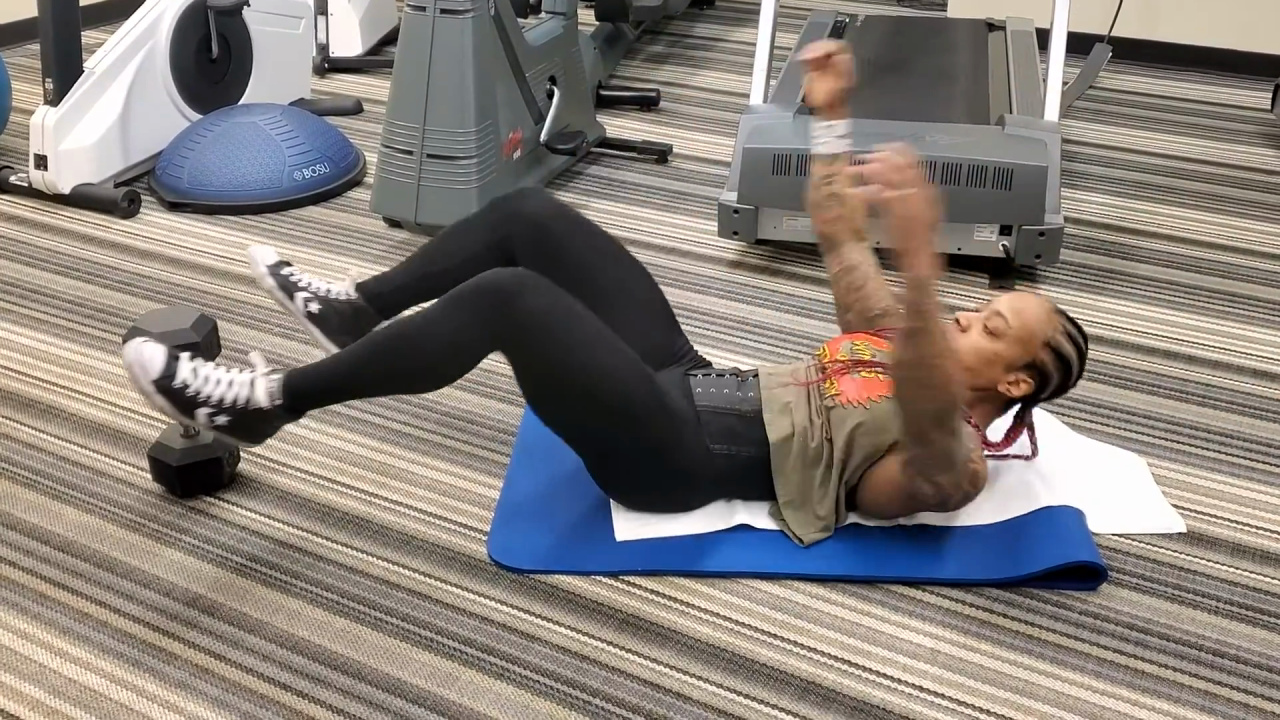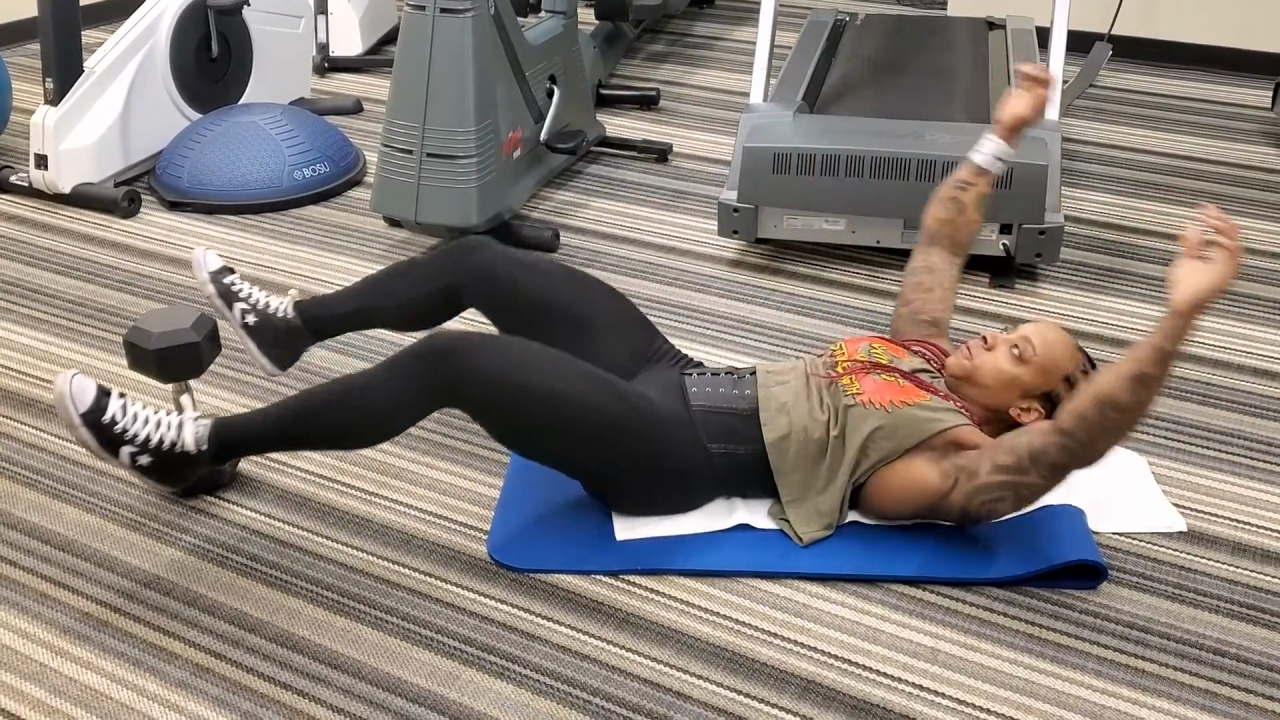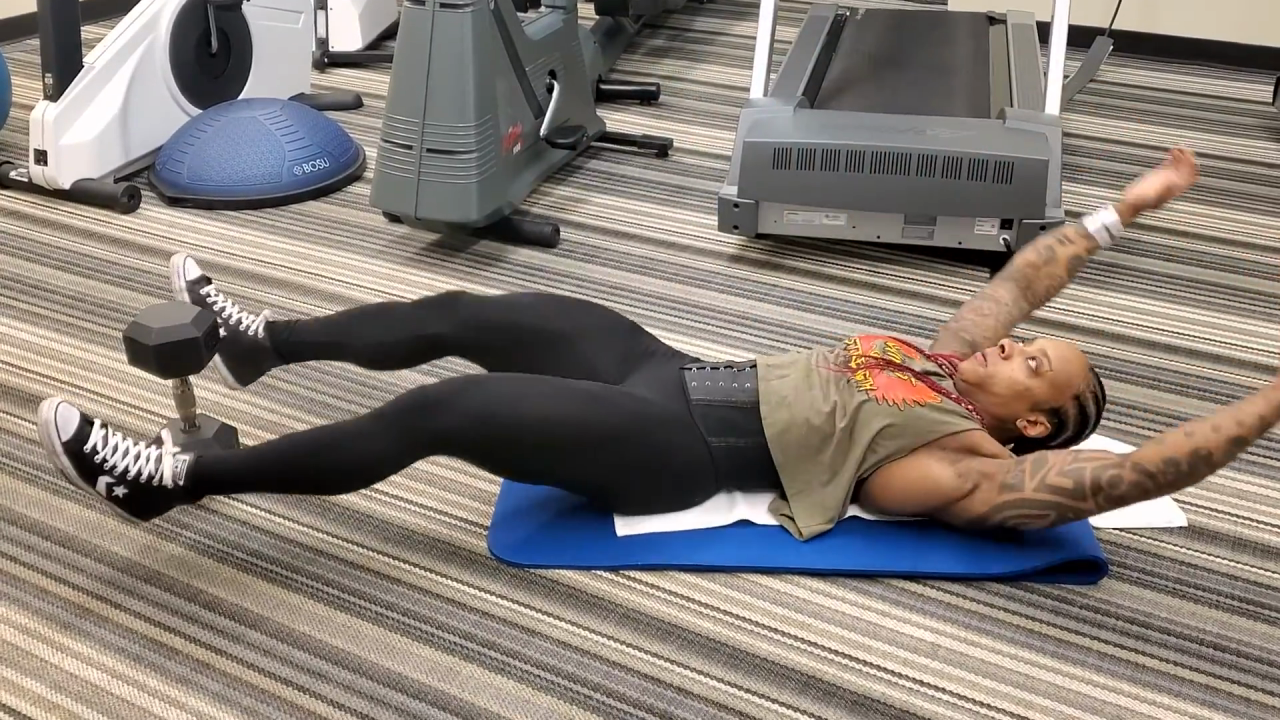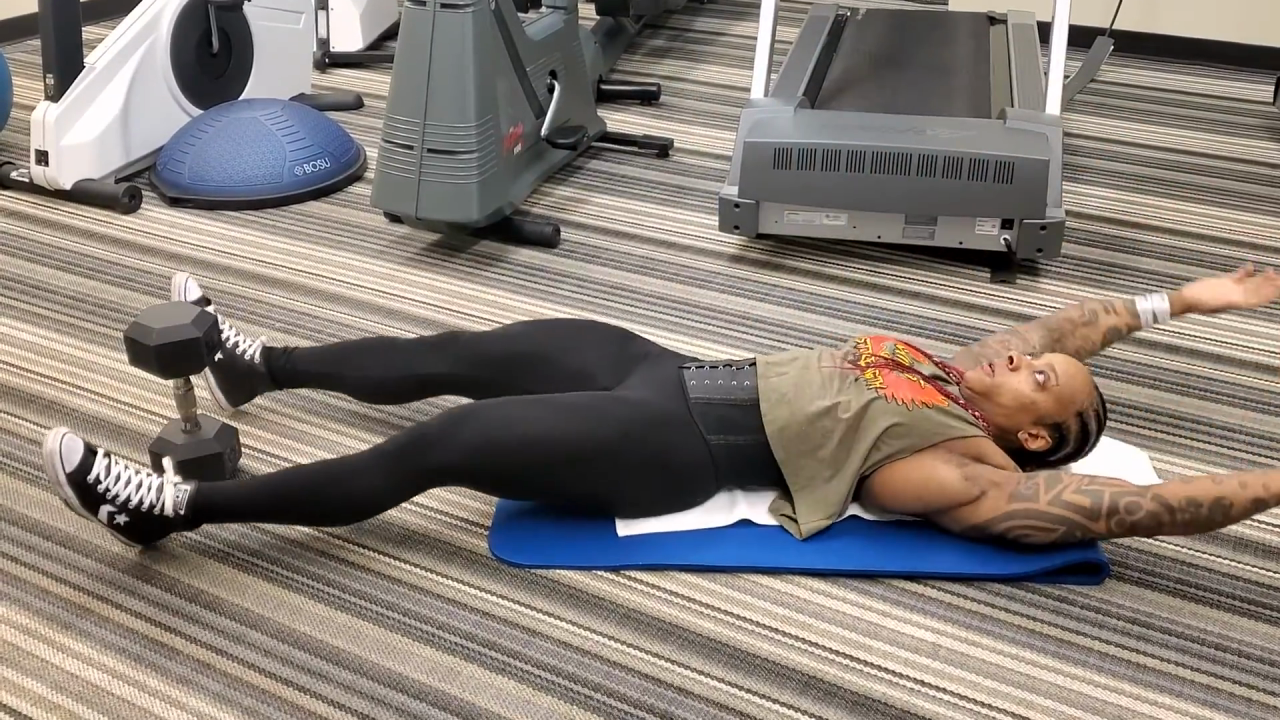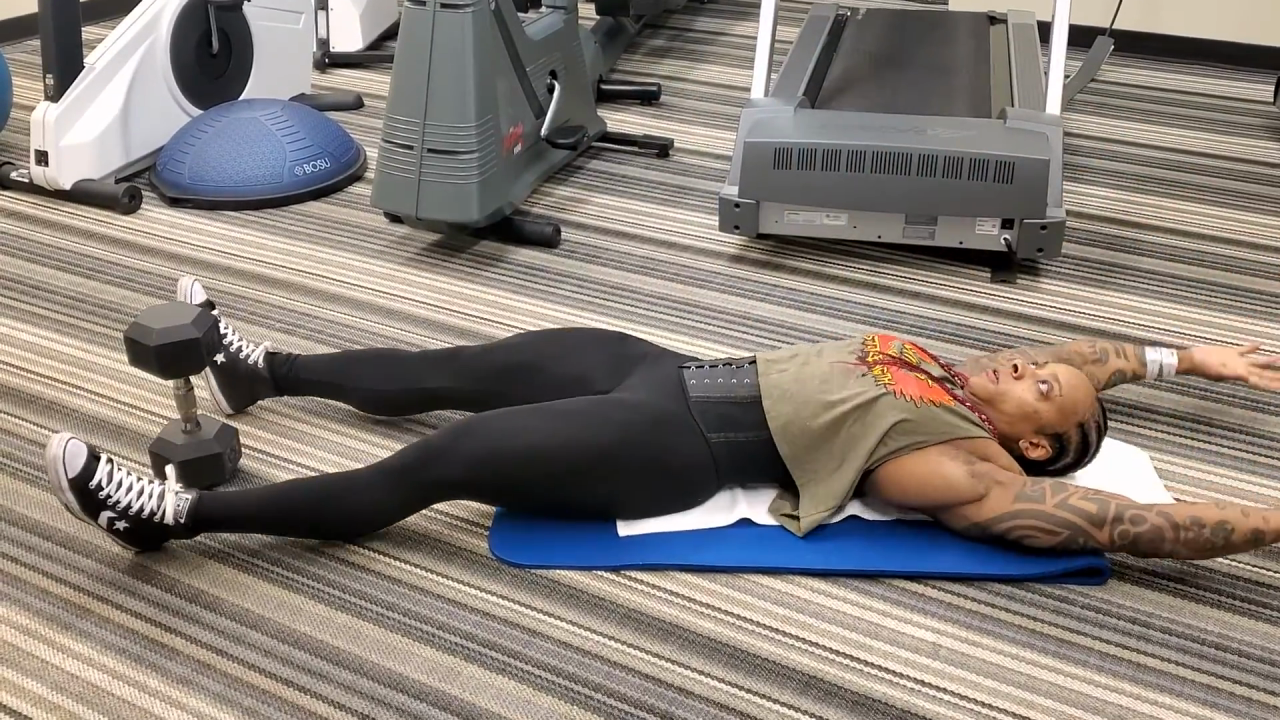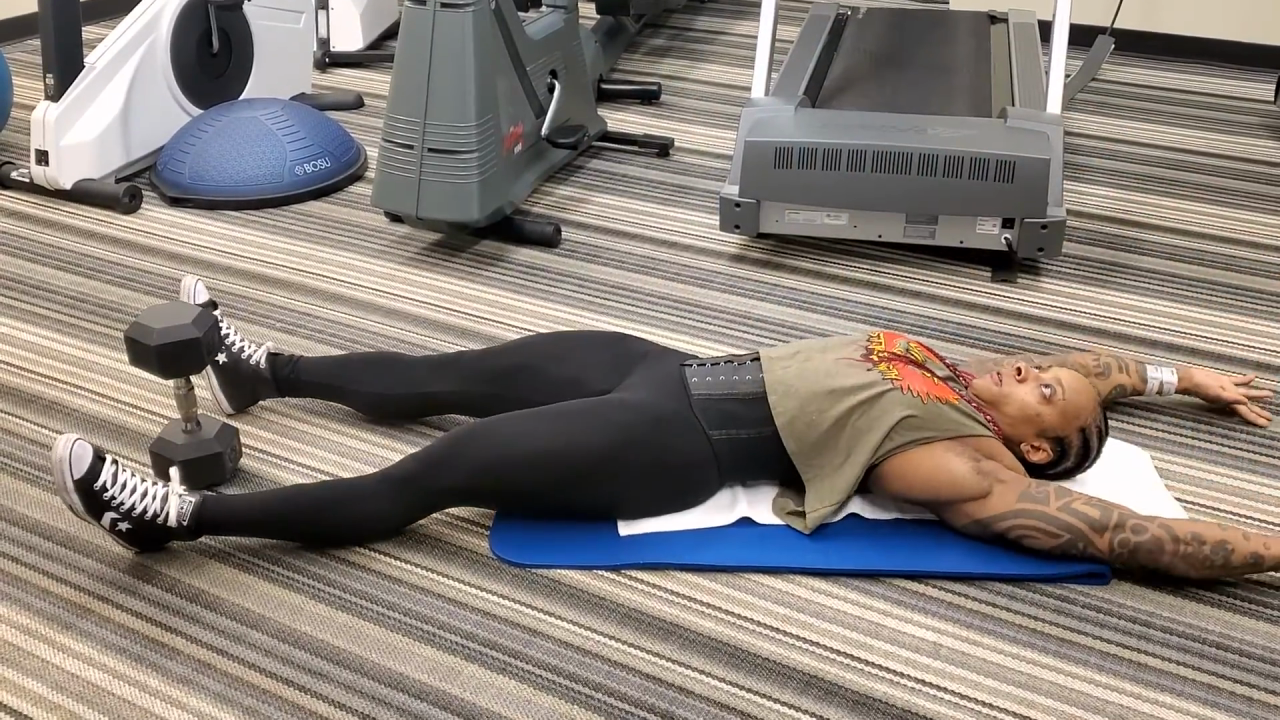
dt=0.2s
person 1, frame 1
left shoulder: (947, 463)
right shoulder: (907, 344)
left elbow: (917, 355)
right elbow: (842, 239)
left wrist: (918, 276)
right wrist: (829, 119)
left hip: (675, 454)
right hip: (686, 379)
left knee: (503, 298)
right knee: (529, 214)
left ankle: (270, 401)
right ankle: (354, 310)
person 1, frame 2
left shoulder: (964, 469)
right shoulder: (926, 358)
left elbow: (1075, 435)
right elbow: (938, 238)
left wrist: (1178, 315)
right wrist: (999, 140)
left hip: (669, 454)
right hip: (672, 371)
left knee: (444, 364)
right knee: (472, 264)
left ankle: (195, 446)
right ankle: (286, 325)
person 1, frame 3
left shoulder: (978, 474)
right shoulder: (948, 367)
left elbow: (1118, 474)
right elbow: (1021, 281)
left wrist: (1266, 411)
right wrist: (1120, 211)
left hip: (669, 449)
right hip: (674, 372)
left knee: (428, 415)
right knee: (453, 317)
left ankle: (168, 480)
right ankle: (255, 341)
person 1, frame 4
left shoulder: (976, 475)
right shoulder: (962, 381)
left elbow: (1125, 505)
right elbow: (1058, 322)
right wrist: (1180, 298)
left hip: (672, 450)
right hip: (678, 372)
left knee: (428, 450)
right knee: (449, 356)
left ankle: (169, 505)
right ankle: (252, 363)
person 1, frame 5
left shoulder: (980, 472)
right shoulder: (962, 381)
left elbow: (1124, 521)
right elbow: (1072, 347)
left hip: (672, 447)
right hip: (674, 372)
left knee: (429, 468)
right knee: (446, 370)
left ankle: (171, 513)
right ankle: (255, 366)
person 1, frame 6
left shoulder: (984, 472)
right shoulder: (964, 383)
left elbow: (1123, 532)
right elbow: (1076, 356)
left hip: (677, 446)
right hip: (675, 370)
left knee: (431, 477)
right knee: (450, 375)
left ankle: (176, 515)
right ankle: (257, 367)
